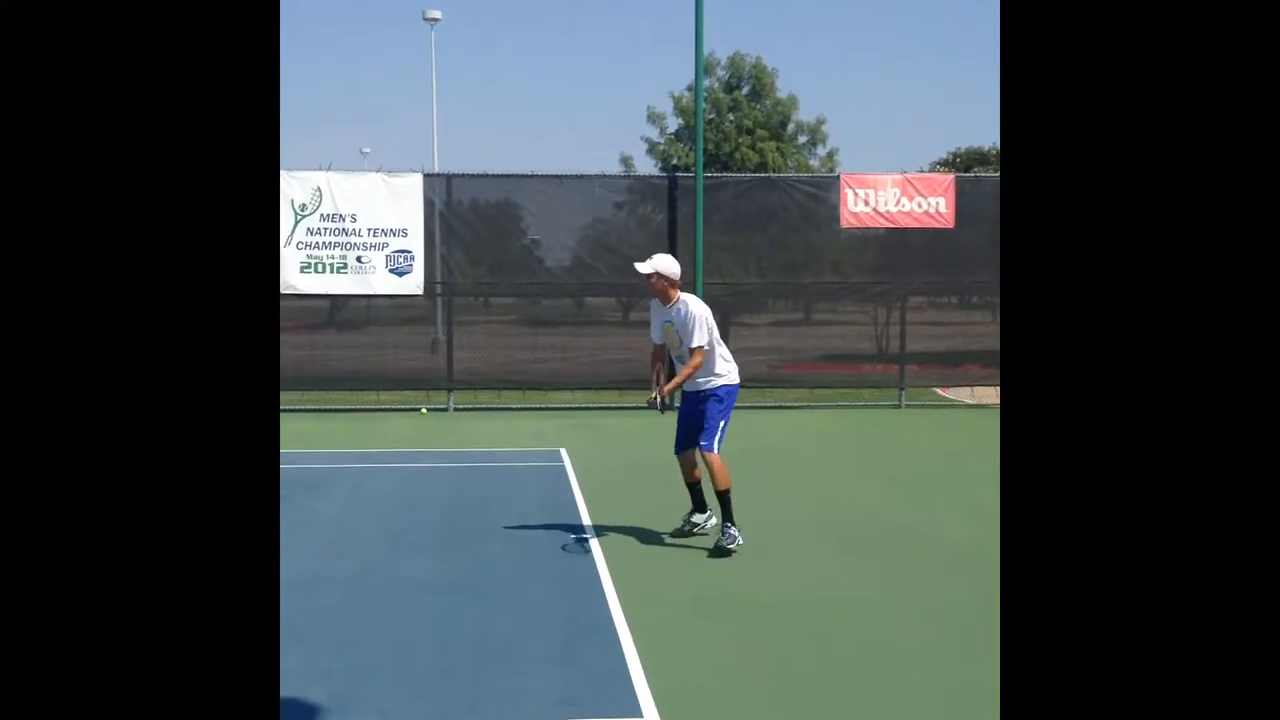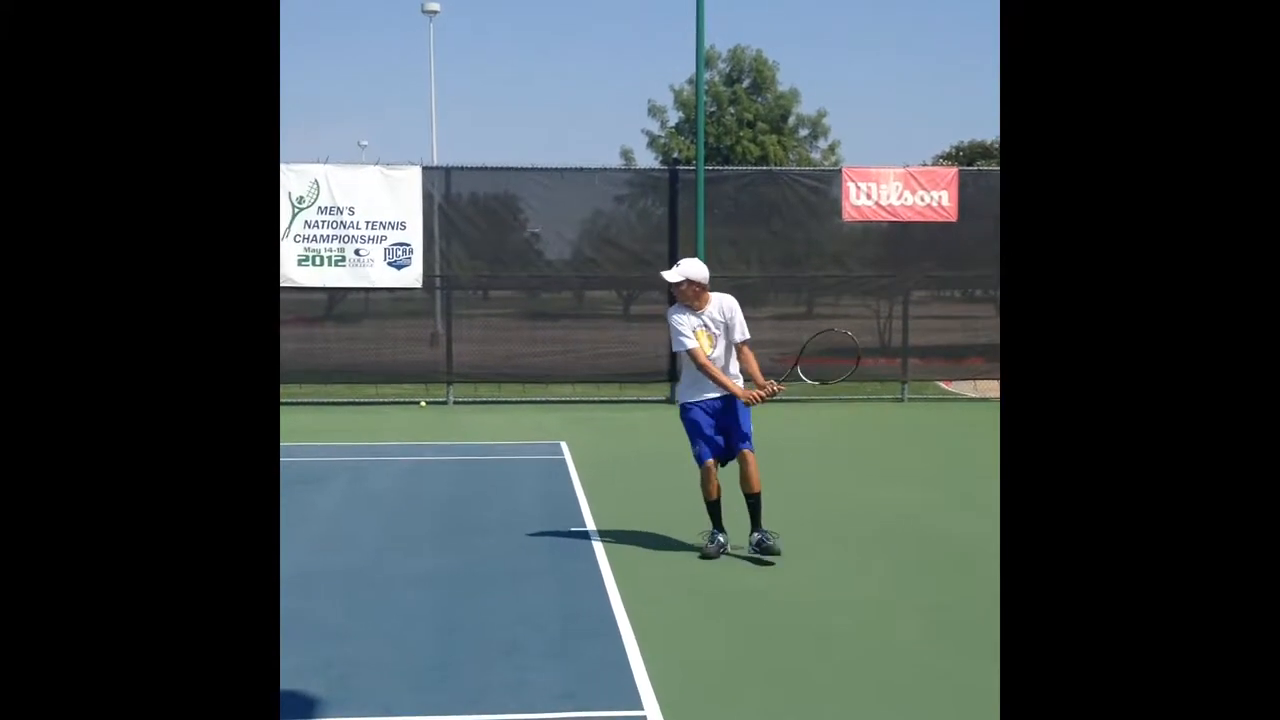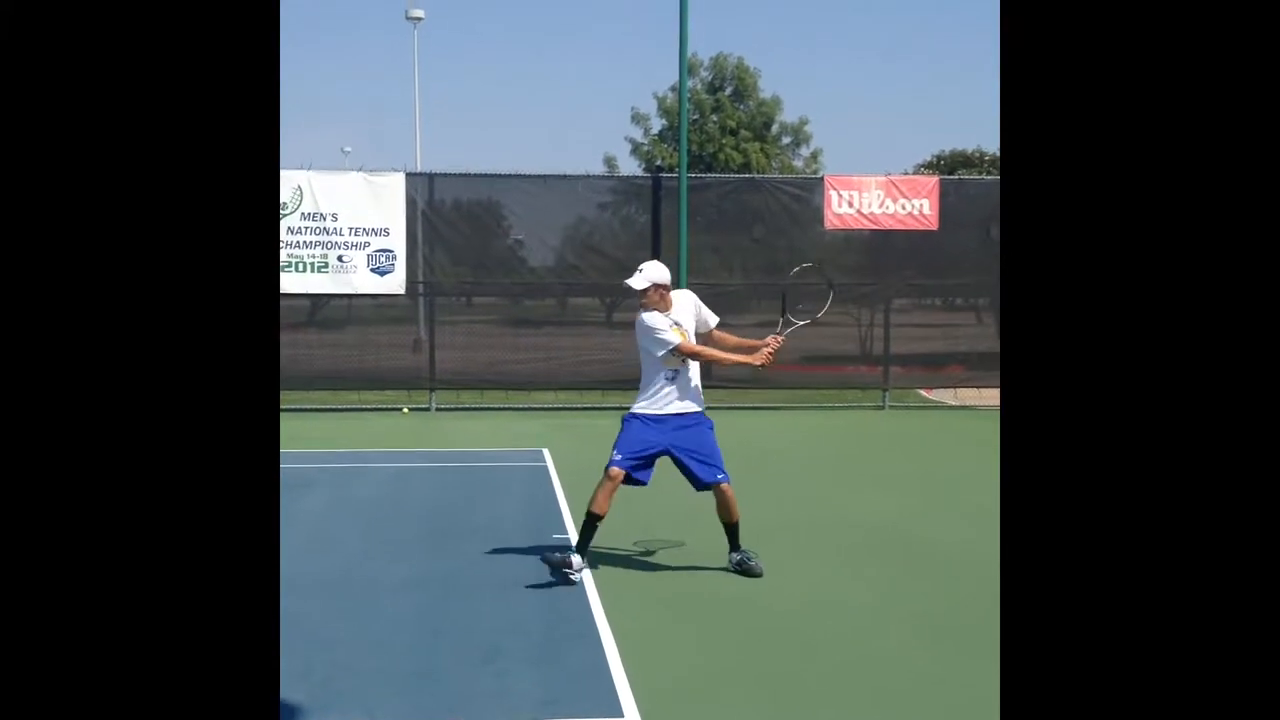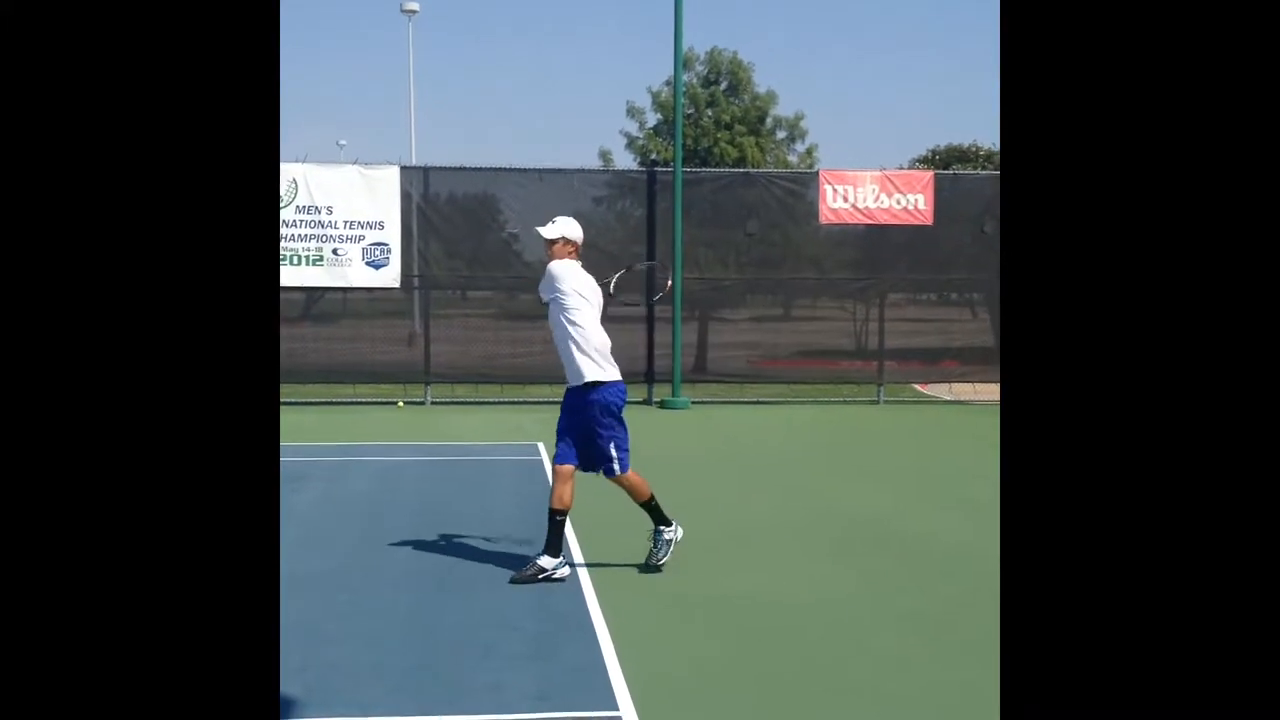
dt=0.5s
person 1, frame 1
left shoulder: (694, 308)
right shoulder: (656, 306)
left elbow: (696, 359)
right elbow: (658, 351)
left wrist: (668, 388)
right wrist: (658, 386)
left hip: (720, 384)
right hip: (688, 389)
left knee: (710, 451)
right knee: (683, 451)
left ankle: (729, 527)
right ankle: (701, 514)
person 1, frame 2
left shoulder: (727, 304)
right shoulder: (677, 315)
left elbow: (742, 351)
right elbow: (701, 363)
left wrist: (760, 383)
right wrist: (738, 391)
left hip: (735, 394)
right hip: (695, 400)
left knee: (745, 453)
right knee: (708, 464)
left ankle: (758, 533)
right ankle: (718, 533)
person 1, frame 3
left shoulder: (687, 299)
right shoulder: (648, 320)
left elbow: (714, 336)
right elbow: (695, 352)
left wrist: (758, 346)
right wrist: (748, 359)
left hip: (689, 416)
right hip: (647, 416)
left knee: (721, 486)
right knee: (613, 475)
left ankle: (737, 551)
right ankle: (578, 557)
person 1, frame 4
left shoulder: (556, 271)
right shoulder: (582, 283)
left hip: (600, 387)
right hip: (581, 388)
left knee: (618, 471)
right knee: (563, 469)
left ankle: (665, 527)
right ankle: (553, 558)
